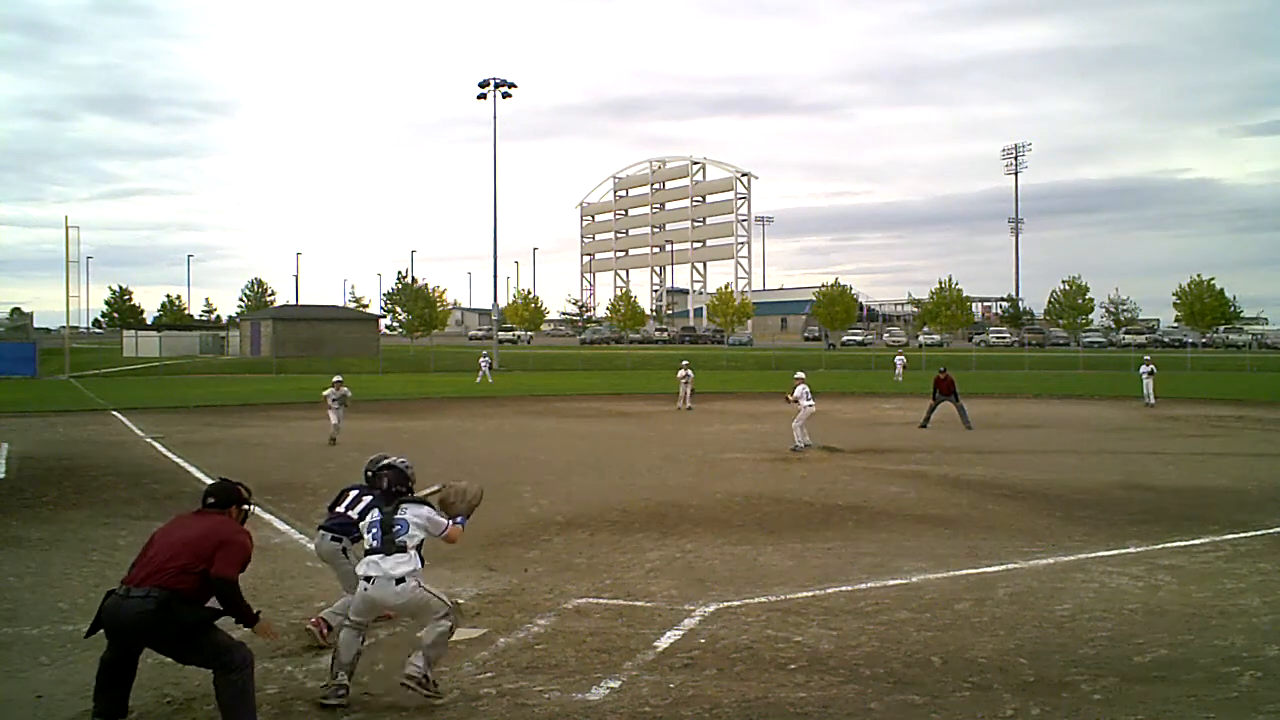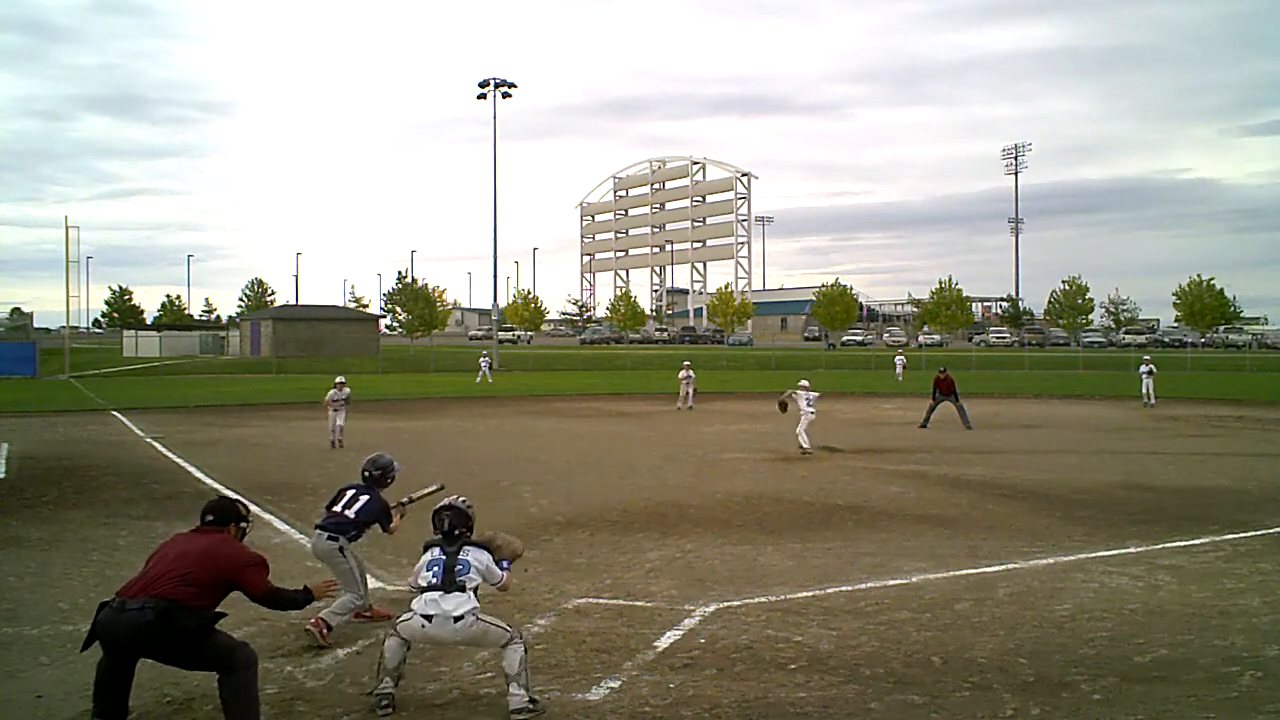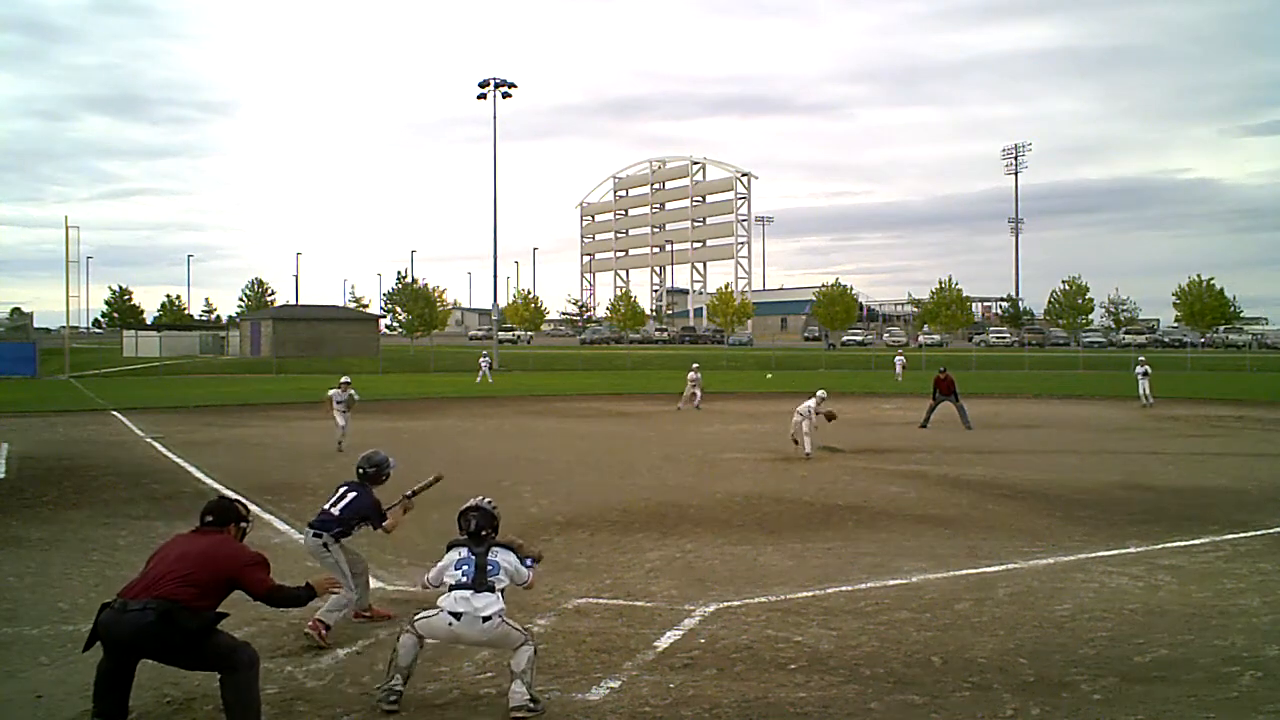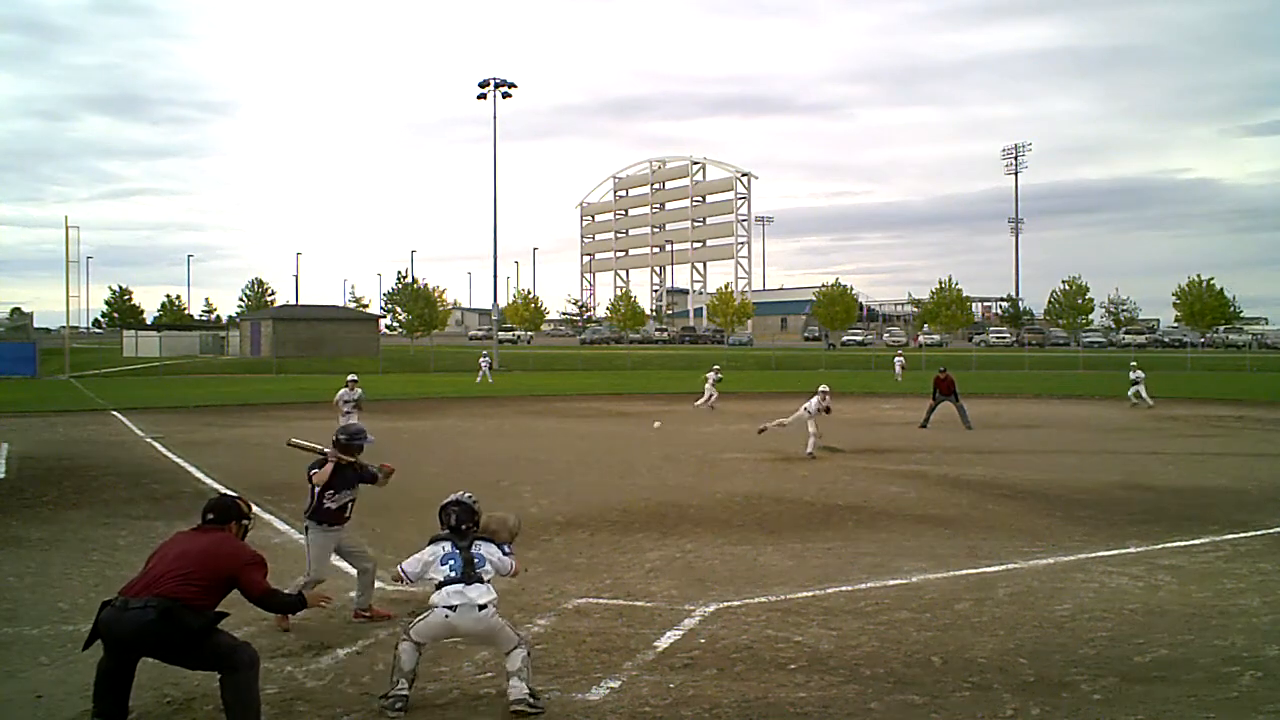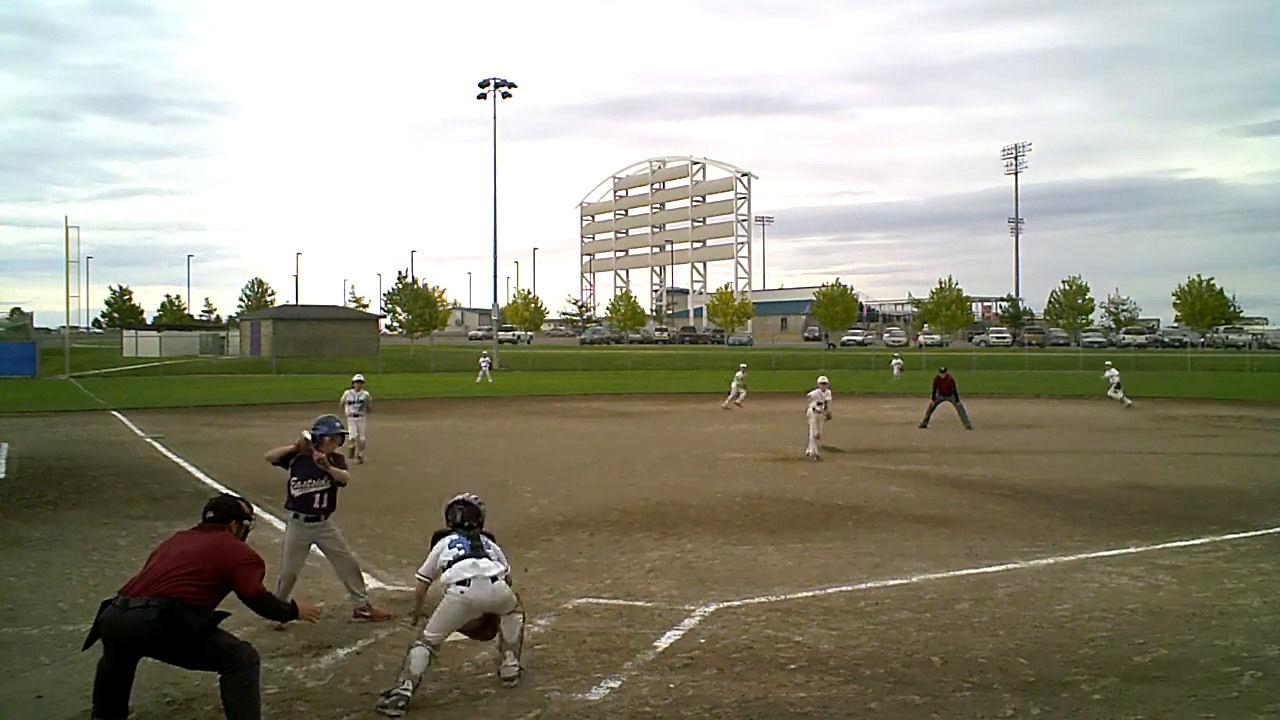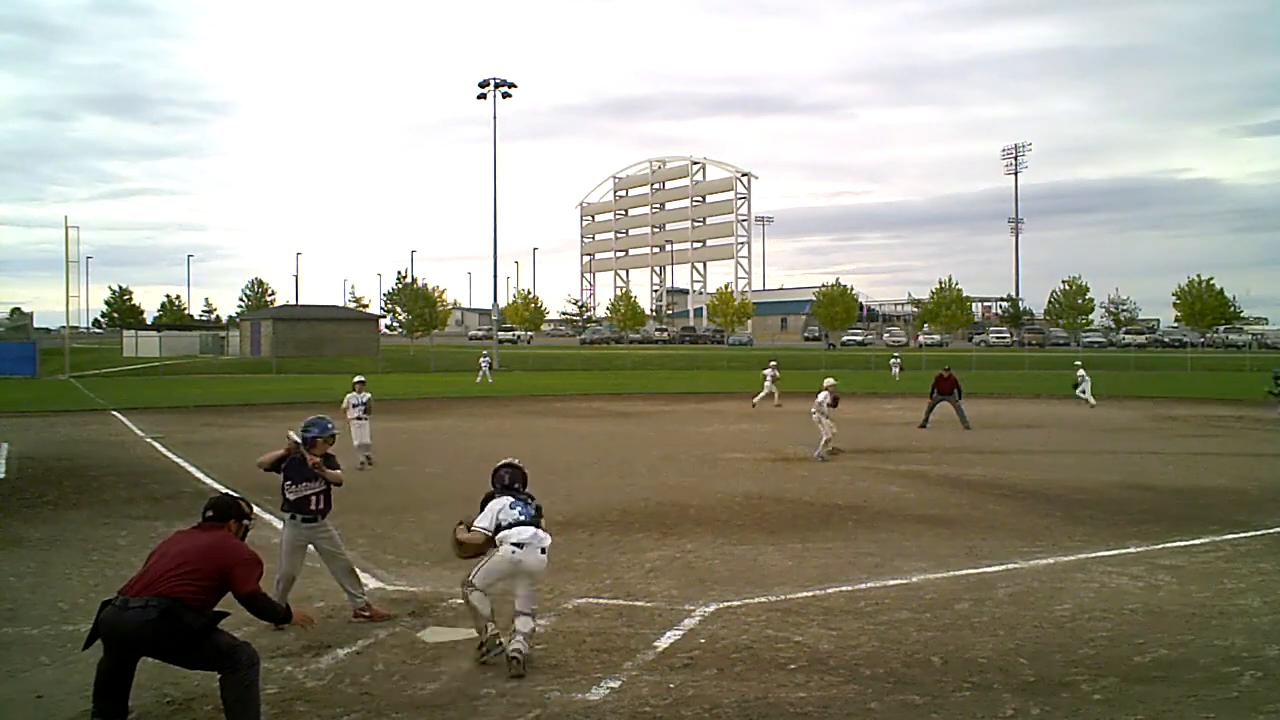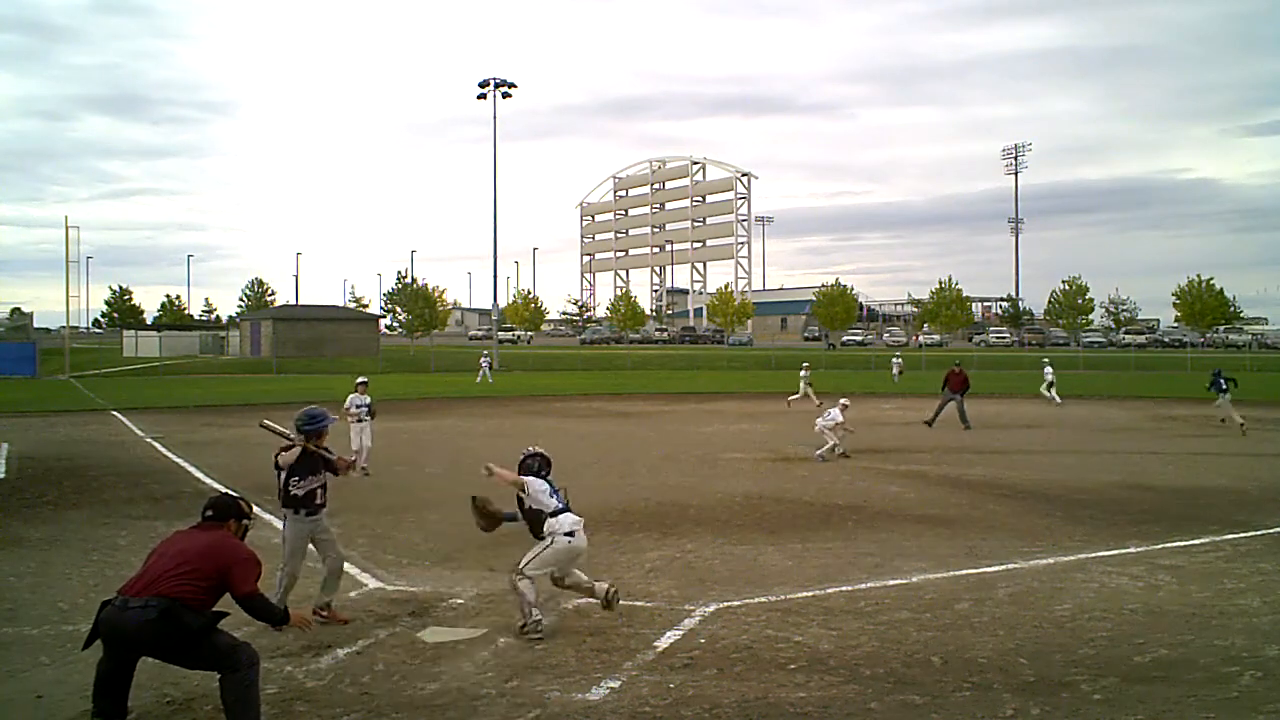
dt=0.3s
person 1, frame 1
left shoulder: (177, 522)
right shoulder: (235, 534)
right elbow: (224, 585)
right wrist: (251, 619)
left hip: (117, 606)
right hip: (159, 612)
left knee: (120, 654)
right knee: (236, 659)
person 1, frame 2
left shoulder: (175, 541)
right shoulder: (235, 552)
right elbow: (268, 596)
right wrist: (308, 595)
left hip: (112, 619)
right hip: (153, 624)
left knee: (118, 654)
right knee: (240, 660)
person 1, frame 3
left shoulder: (175, 542)
right shoulder: (235, 552)
right elbow: (271, 594)
right wrist: (310, 591)
left hip: (113, 620)
right hip: (154, 625)
left knee: (119, 655)
right knee: (242, 660)
person 1, frame 4
left shoulder: (175, 540)
right shoulder: (237, 550)
right elbow: (263, 597)
right wrist: (302, 600)
left hip: (114, 618)
right hip: (156, 622)
left knee: (118, 654)
right knee: (241, 660)
person 1, frame 5
left shoulder: (175, 539)
right shoulder: (237, 550)
right elbow: (257, 599)
right wrist: (293, 610)
left hip: (114, 617)
right hip: (157, 622)
left knee: (118, 655)
right knee: (242, 660)
person 1, frame 6
left shoulder: (175, 539)
right shoulder: (236, 549)
right elbow: (253, 599)
right wrist: (286, 615)
left hip: (114, 617)
right hip: (157, 622)
left knee: (118, 654)
right knee: (241, 660)
person 1, frame 7
left shoulder: (174, 538)
right shoulder: (236, 549)
right elbow: (250, 600)
right wrist: (283, 616)
left hip: (114, 617)
right hip: (158, 622)
left knee: (118, 656)
right knee: (241, 660)
person 2, frame 1
left shoulder: (373, 515)
right shoulder: (419, 511)
right elbow: (453, 536)
right wrist: (461, 518)
left hip: (369, 585)
right hip: (402, 586)
left knee: (353, 626)
right knee: (446, 615)
left ankle: (338, 685)
right ankle: (418, 670)
person 2, frame 2
left shoulder: (430, 554)
right shoulder: (480, 554)
left elbow: (414, 584)
right elbow: (504, 585)
right wrist: (506, 562)
left hip: (426, 624)
right hip: (464, 624)
left knee: (397, 634)
right knee: (513, 640)
left ankle: (384, 694)
right ankle: (519, 702)
person 2, frame 3
left shoulder: (454, 554)
right shoulder: (506, 555)
left elbow: (427, 583)
right elbow: (529, 583)
right wrist: (528, 559)
left hip: (451, 622)
right hip: (488, 625)
left knee: (413, 630)
right knee: (525, 642)
left ankle: (392, 691)
right ankle: (521, 700)
person 2, frame 4
left shoulder: (434, 549)
right shoulder: (487, 547)
left elbow: (399, 574)
right elbow: (513, 570)
left wrist: (396, 577)
right wrist: (505, 547)
left hip: (445, 615)
right hip: (482, 616)
left knee: (410, 639)
right knee: (515, 647)
left ankle: (398, 697)
right ankle: (520, 696)
person 2, frame 5
left shoulder: (443, 543)
right shoulder: (489, 542)
left elbow: (422, 582)
right elbow: (508, 577)
left wrist: (417, 610)
left hip: (460, 591)
right hip: (494, 589)
left knee: (427, 641)
right knee: (513, 610)
left ankle: (401, 695)
right ankle: (510, 668)
person 2, frame 6
left shoulder: (496, 503)
right shoulder: (531, 503)
left elbow: (477, 538)
left wrist: (461, 536)
left hip: (511, 552)
right hip: (538, 556)
left knee: (472, 586)
right knee: (524, 610)
left ankle: (490, 637)
right ankle: (518, 651)
person 2, frame 7
left shoulder: (534, 483)
right shoulder: (544, 486)
left elbow: (514, 479)
right elbow: (539, 516)
left wrist: (494, 469)
left hip: (563, 539)
right hip: (576, 538)
left knee: (522, 574)
right knee: (561, 576)
left ankle: (533, 623)
right ankle: (602, 590)
person 3, frame 1
left shoulder: (353, 488)
right shoulder: (383, 502)
left elbow: (331, 511)
left hip: (321, 538)
right hip: (338, 544)
right knee: (356, 593)
right ankle: (321, 623)
person 3, frame 2
left shoulder: (349, 488)
right shoulder: (379, 503)
right elbow: (390, 529)
right wrist: (398, 514)
left hip: (319, 538)
right hip: (335, 544)
left knee: (358, 569)
right knee: (355, 594)
left ankle: (363, 609)
right ankle: (321, 623)
person 3, frame 3
left shoulder: (346, 486)
right shoulder: (369, 501)
right elbow: (388, 527)
right wrist: (403, 509)
left hip: (318, 537)
right hip: (323, 541)
left knee: (359, 566)
right knee: (348, 590)
left ankle: (363, 608)
right ankle: (318, 625)
person 3, frame 4
left shoulder: (356, 467)
right shoulder: (324, 464)
left elbow: (379, 482)
right elbow: (318, 482)
left wrist: (385, 474)
right wrist: (332, 461)
left hip: (339, 530)
right hip: (318, 529)
left knee: (368, 564)
right knee: (316, 575)
left ankle: (363, 609)
right ankle: (284, 610)
person 3, frame 5
left shoulder: (334, 460)
right shoulder: (297, 457)
left elbow: (344, 479)
right elbow: (269, 456)
left wrist: (326, 466)
right wrist: (294, 446)
left hip: (323, 525)
right hip: (297, 524)
left knee: (349, 565)
right knee: (288, 572)
left ankle: (362, 607)
person 3, frame 6
left shoulder: (327, 460)
right shoulder: (289, 459)
left elbow: (339, 480)
right elbow: (260, 463)
left wrist: (322, 470)
right wrist: (284, 450)
left hip: (321, 525)
right hip: (294, 525)
left knee: (344, 565)
right knee: (287, 572)
left ankle: (362, 607)
person 3, frame 7
left shoulder: (322, 453)
right shoulder: (289, 452)
left elbow: (341, 471)
right elbow: (283, 463)
left wrist: (345, 465)
right wrist: (300, 446)
left hip: (318, 517)
right hip: (295, 519)
left knee: (336, 561)
right knee: (290, 570)
left ankle: (322, 607)
